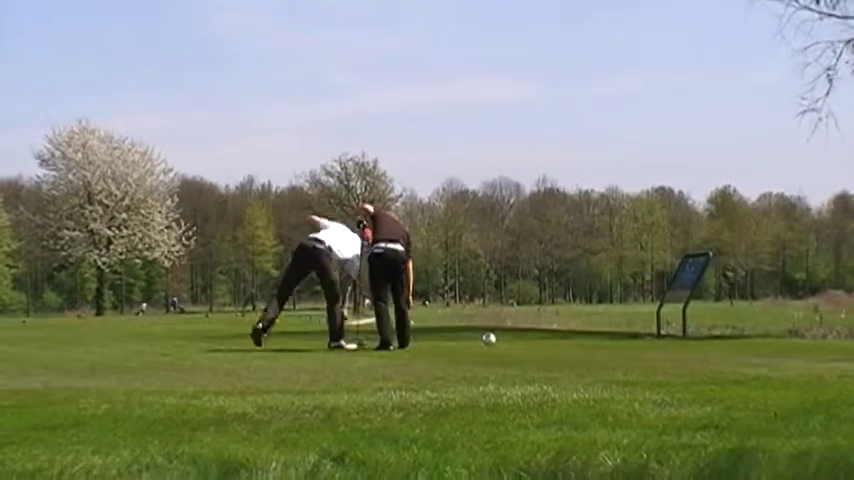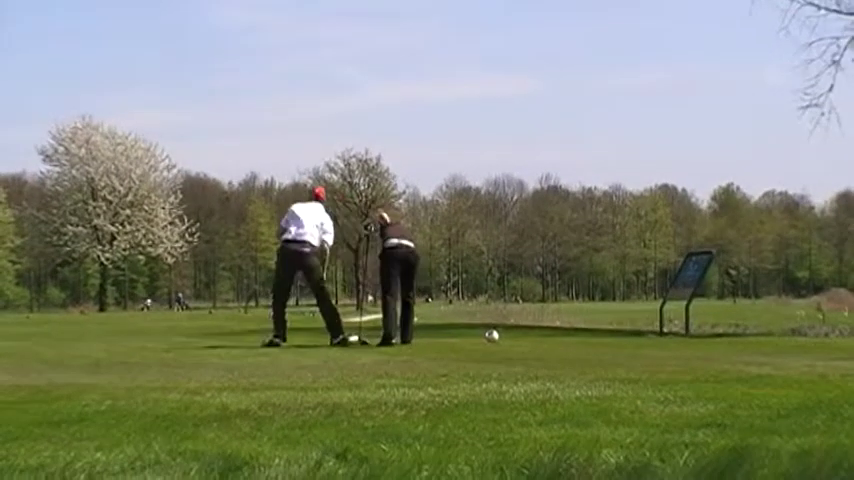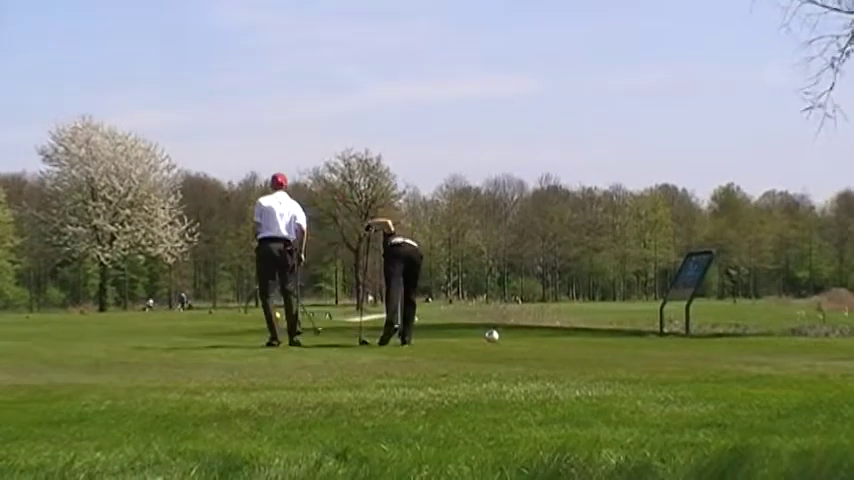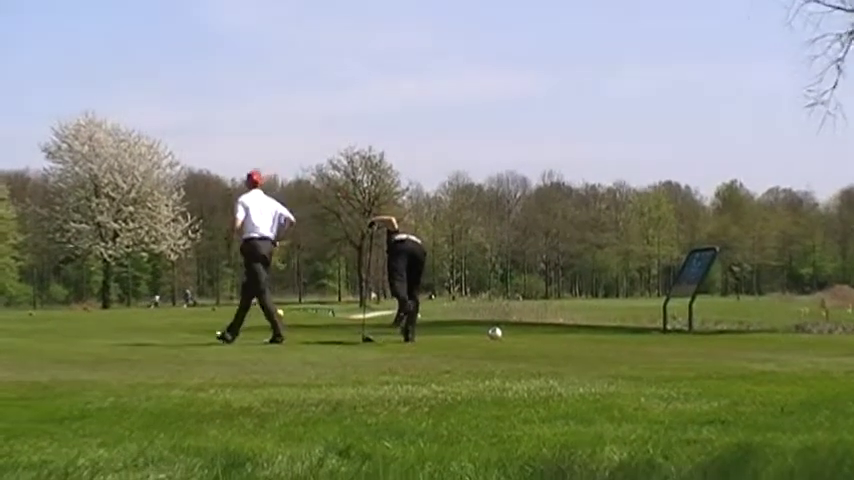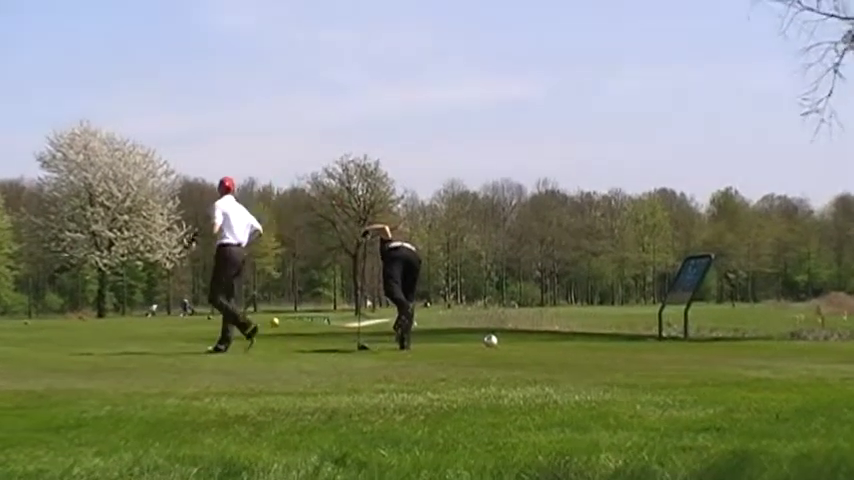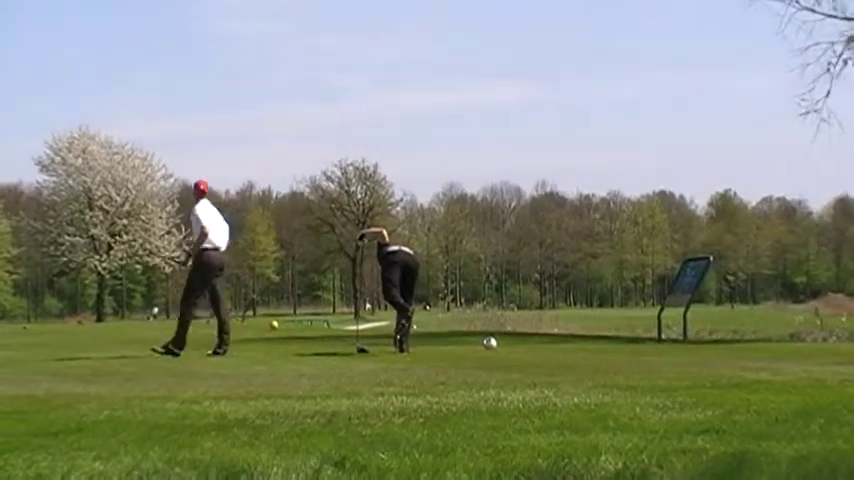
dt=0.3s
person 1, frame 1
left shoulder: (338, 227)
right shoulder: (357, 248)
left elbow: (312, 219)
right elbow: (350, 277)
left hip: (305, 247)
right hip: (324, 254)
left knee: (284, 288)
right knee: (334, 297)
left ankle: (263, 324)
right ankle: (336, 340)
person 1, frame 2
left shoulder: (296, 207)
right shoulder: (325, 217)
left elbow: (280, 231)
right elbow: (325, 246)
right wrist: (323, 270)
left hip: (287, 249)
right hip: (307, 251)
left knee: (279, 295)
right knee: (321, 294)
left ankle: (278, 336)
right ankle: (337, 335)
person 1, frame 3
left shoulder: (262, 201)
right shoulder: (294, 205)
left elbow: (257, 227)
right elbow: (302, 229)
right wrist: (301, 251)
left hip: (266, 246)
right hip: (285, 248)
left knee: (266, 292)
right knee: (288, 291)
left ankle: (275, 337)
right ankle: (293, 334)
person 1, frame 4
left shoulder: (243, 199)
right shoulder: (271, 202)
left elbow: (237, 225)
right elbow: (291, 220)
right wrist: (276, 237)
left hip: (252, 246)
right hip: (267, 246)
left knee: (262, 291)
right knee: (249, 290)
left ankle: (277, 333)
right ankle: (231, 332)
person 1, frame 5
left shoulder: (220, 204)
right shoulder: (241, 208)
left elbow: (215, 230)
right elbow: (258, 230)
left hip: (226, 252)
right hip: (240, 252)
left knee: (216, 297)
right knee: (228, 297)
left ankle: (247, 325)
right ankle: (224, 342)
person 1, frame 6
left shoulder: (199, 208)
right shoulder: (215, 211)
left elbow: (206, 231)
right elbow: (226, 238)
left wrist: (193, 253)
left hip: (205, 256)
right hip: (219, 257)
left knee: (189, 301)
right knee: (217, 302)
left ankle: (175, 345)
right ankle: (223, 344)
person 2, frame 1
left shoulder: (380, 216)
right shoulder: (404, 231)
left elbow: (366, 207)
right elbow: (410, 265)
left wrist: (363, 218)
right wrist: (409, 294)
left hip: (380, 253)
right hip: (399, 254)
left knee: (380, 300)
right knee: (401, 301)
left ankle: (386, 341)
right ankle: (404, 340)
person 2, frame 2
left shoulder: (388, 225)
right shoulder: (408, 236)
left elbow: (383, 215)
left hip: (392, 250)
right hip: (411, 252)
left knee: (390, 294)
right knee: (408, 296)
left ankle: (389, 335)
right ankle: (407, 337)
person 2, frame 3
left shoulder: (390, 236)
left elbow: (388, 223)
left wrist: (371, 223)
left hip: (396, 249)
right hip: (415, 252)
left knee: (393, 287)
right knee: (410, 297)
left ankle: (392, 322)
right ankle: (406, 336)
person 2, frame 4
left shoulder: (394, 235)
left elbow: (392, 220)
left wrist: (374, 221)
left hip: (400, 246)
right hip: (418, 249)
left knee: (397, 280)
right knee: (414, 293)
left ankle: (404, 303)
right ankle: (409, 333)
person 2, frame 5
left shoulder: (387, 244)
left elbow: (385, 228)
left wrist: (367, 230)
left hip: (395, 254)
right hip: (414, 256)
left knee: (391, 287)
right knee: (409, 298)
left ankle: (405, 306)
right ankle: (405, 340)
person 2, frame 6
left shoulder: (385, 248)
left elbow: (382, 232)
right elbow: (403, 302)
left wrist: (364, 234)
left hip: (393, 258)
right hip: (412, 260)
left knee: (390, 290)
right knee: (407, 300)
left ankle: (405, 309)
right ankle: (403, 343)
